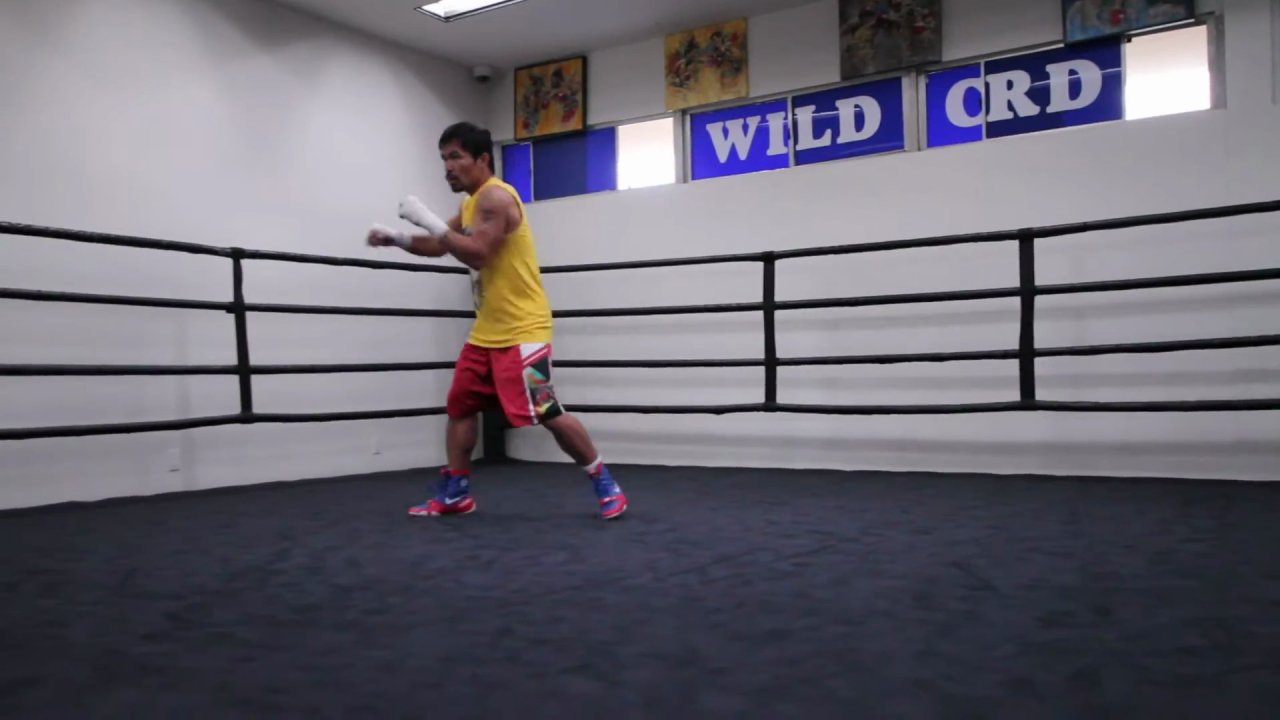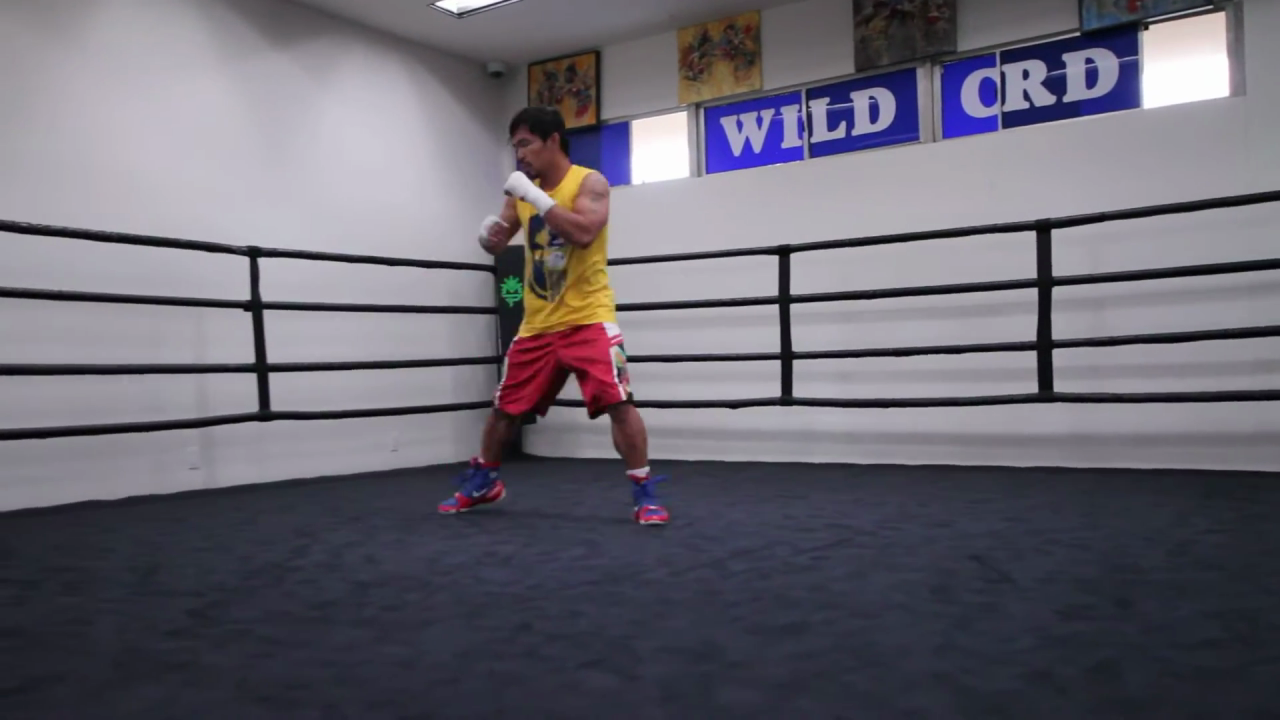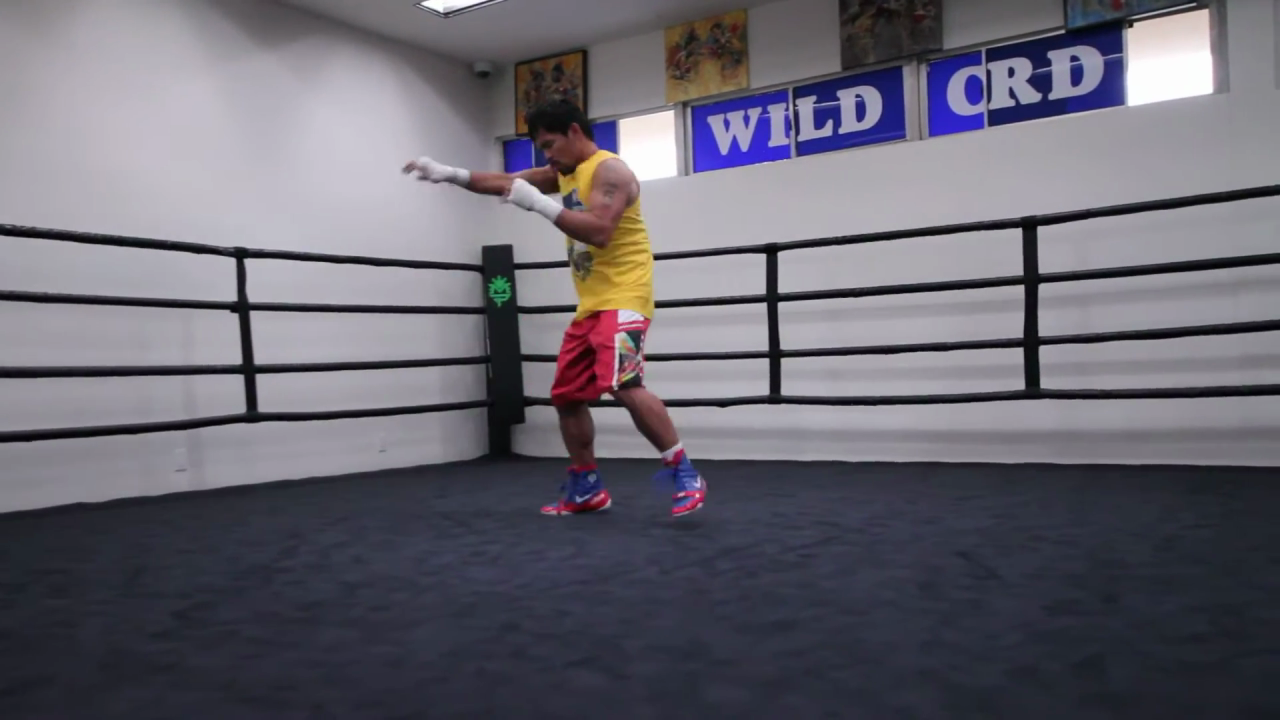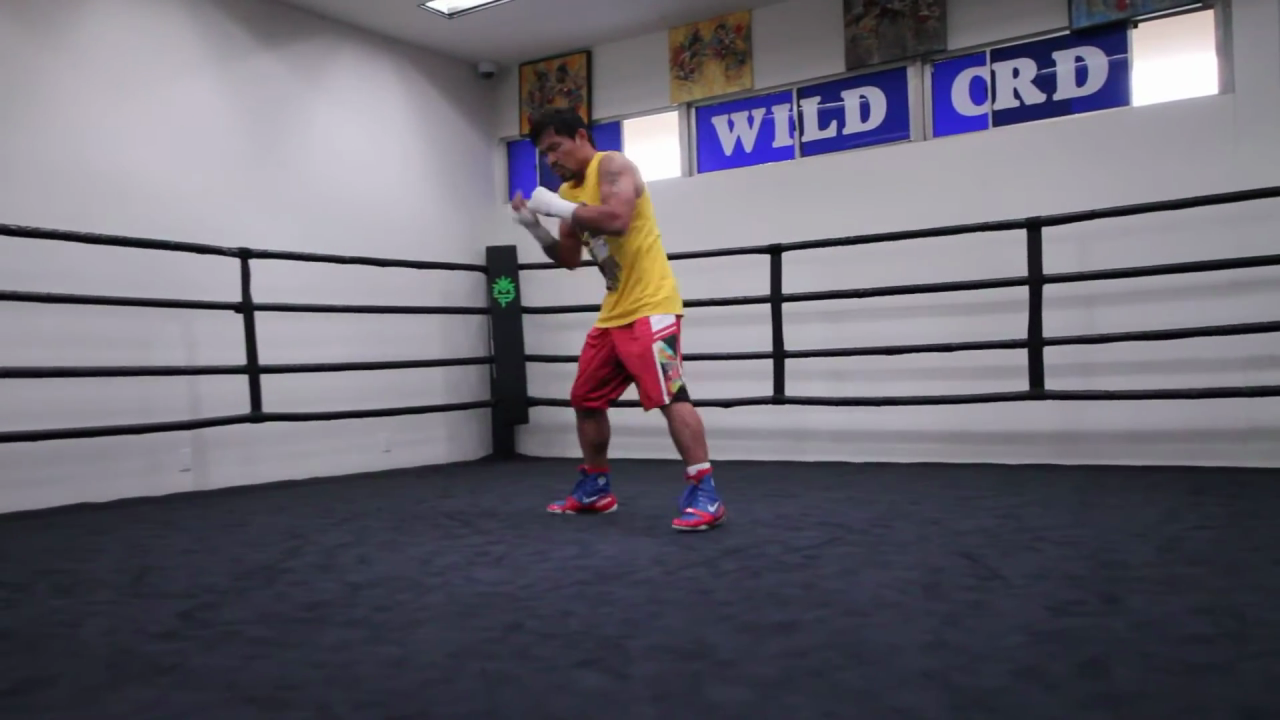
dt=0.5s
person 1, frame 1
left shoulder: (496, 197)
right shoulder: (473, 202)
left elbow: (474, 254)
right elbow: (439, 246)
left wrist: (429, 220)
right wrist: (396, 237)
left hip: (523, 330)
right hip: (488, 330)
left knee: (549, 415)
right knee: (460, 406)
left ankle: (606, 485)
right ankle: (455, 492)
person 1, frame 2
left shoulder: (591, 182)
right shoulder: (523, 192)
left elbow: (584, 233)
right elbow: (495, 245)
left wrist: (535, 196)
right wrist: (491, 233)
left hip: (588, 317)
right hip: (538, 324)
left knee: (616, 400)
right knee: (506, 408)
left ankle: (645, 494)
right ankle: (482, 482)
person 1, frame 3
left shoulder: (610, 170)
right shoulder: (564, 171)
left elbow: (597, 231)
right elbow: (510, 185)
left wrist: (542, 203)
right wrist: (446, 172)
left hip: (621, 300)
right hip: (591, 307)
left knee: (626, 387)
right knee: (567, 397)
left ankle: (684, 474)
right ankle: (587, 489)
person 1, frame 4
left shoulder: (612, 166)
right shoulder: (570, 191)
left elbow: (617, 222)
right elbow: (566, 256)
left wrist: (559, 207)
right wrist: (533, 226)
left hip: (652, 304)
right hip: (616, 311)
left knee: (669, 396)
right knee: (586, 400)
left ankle: (705, 494)
right ankle: (595, 490)
